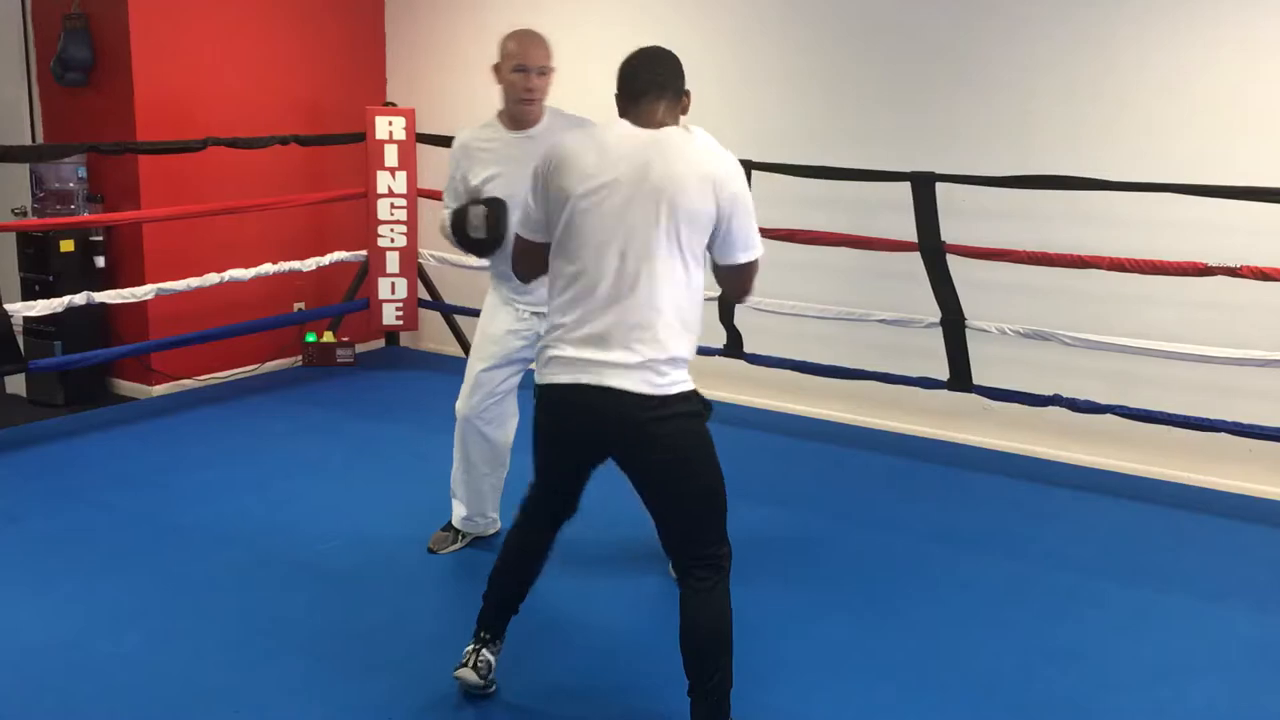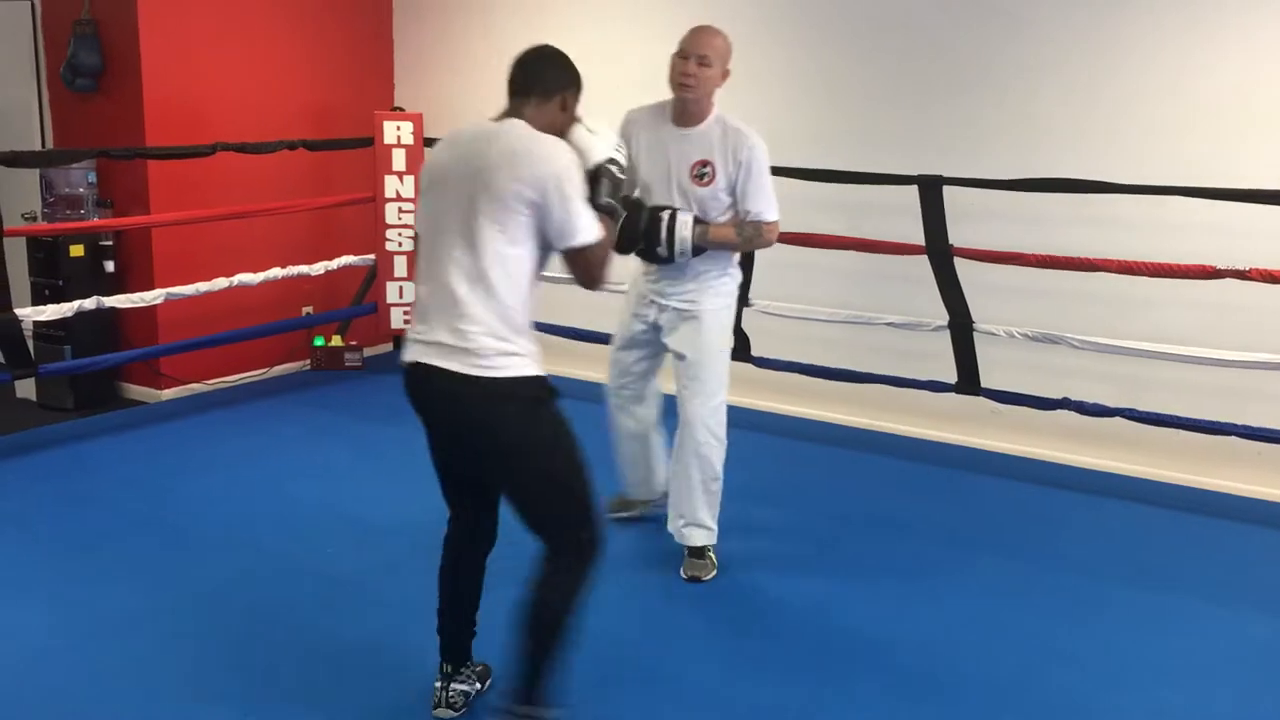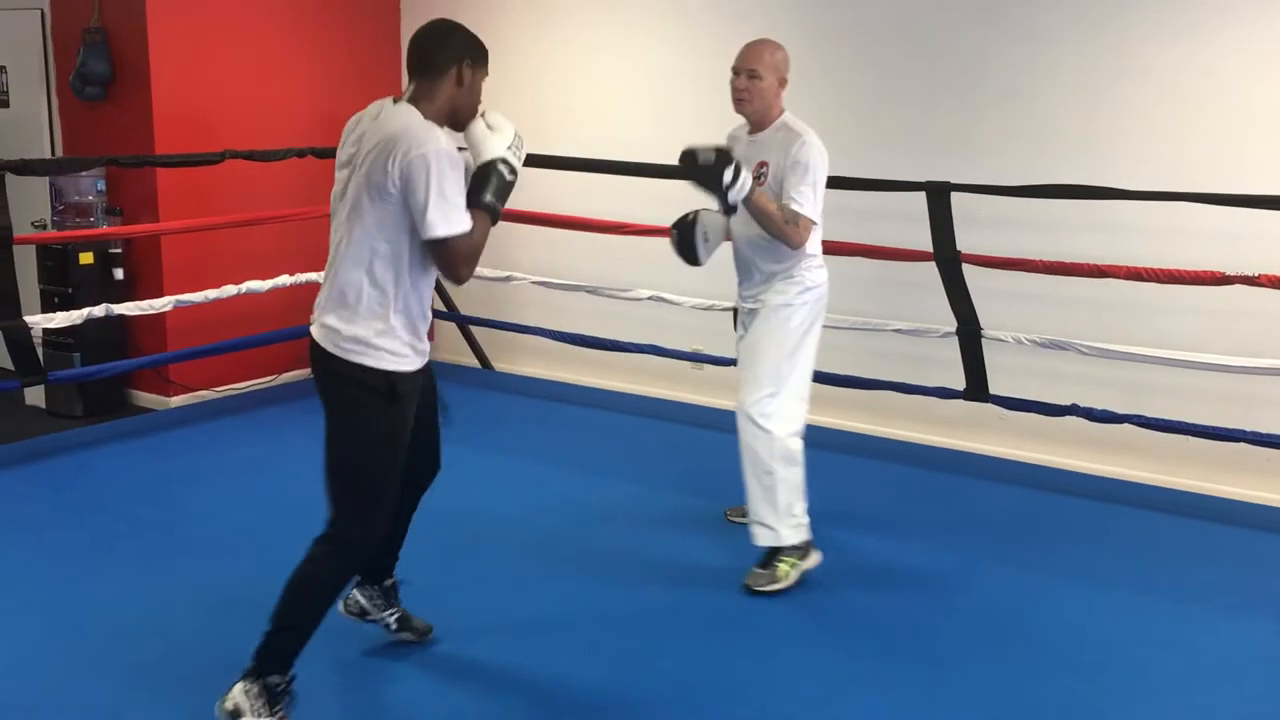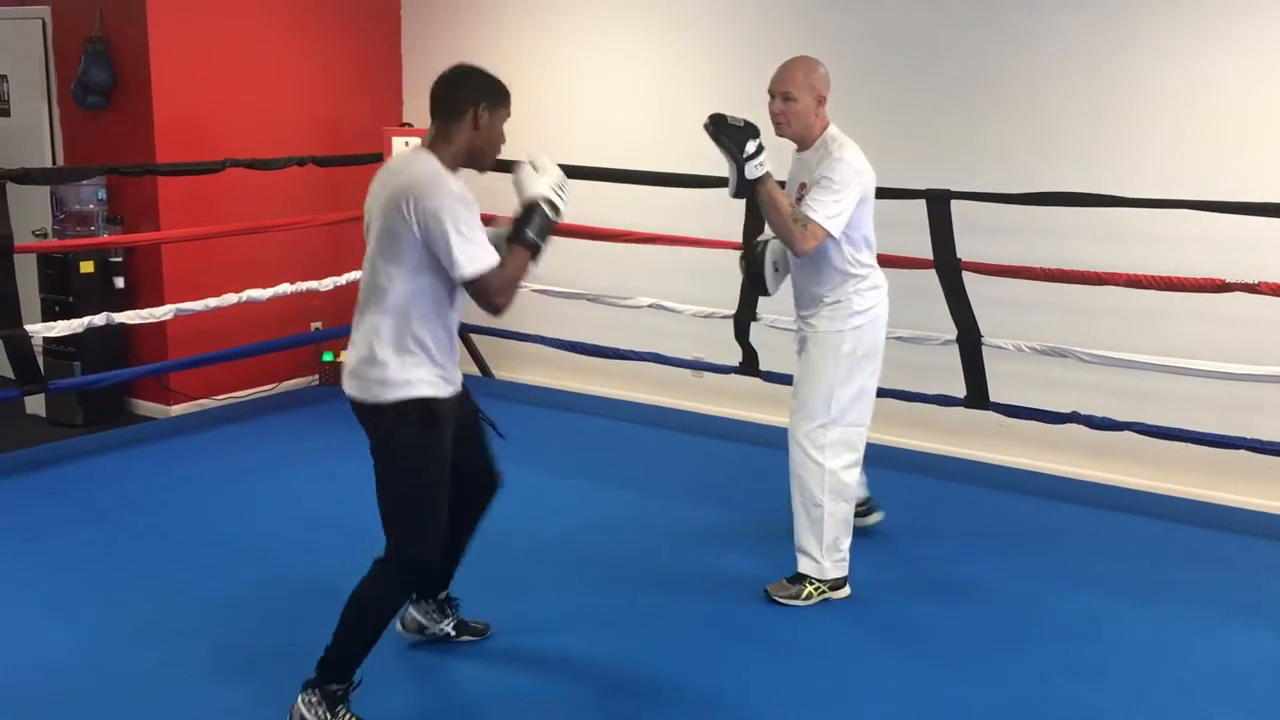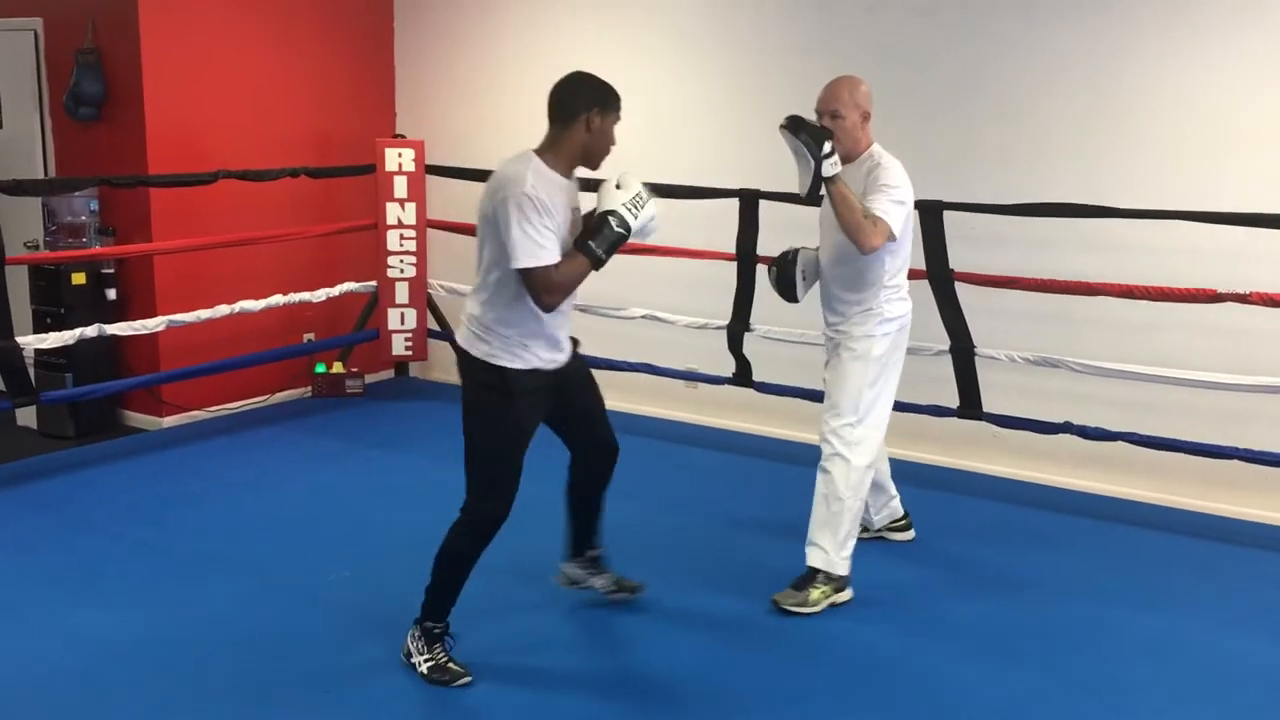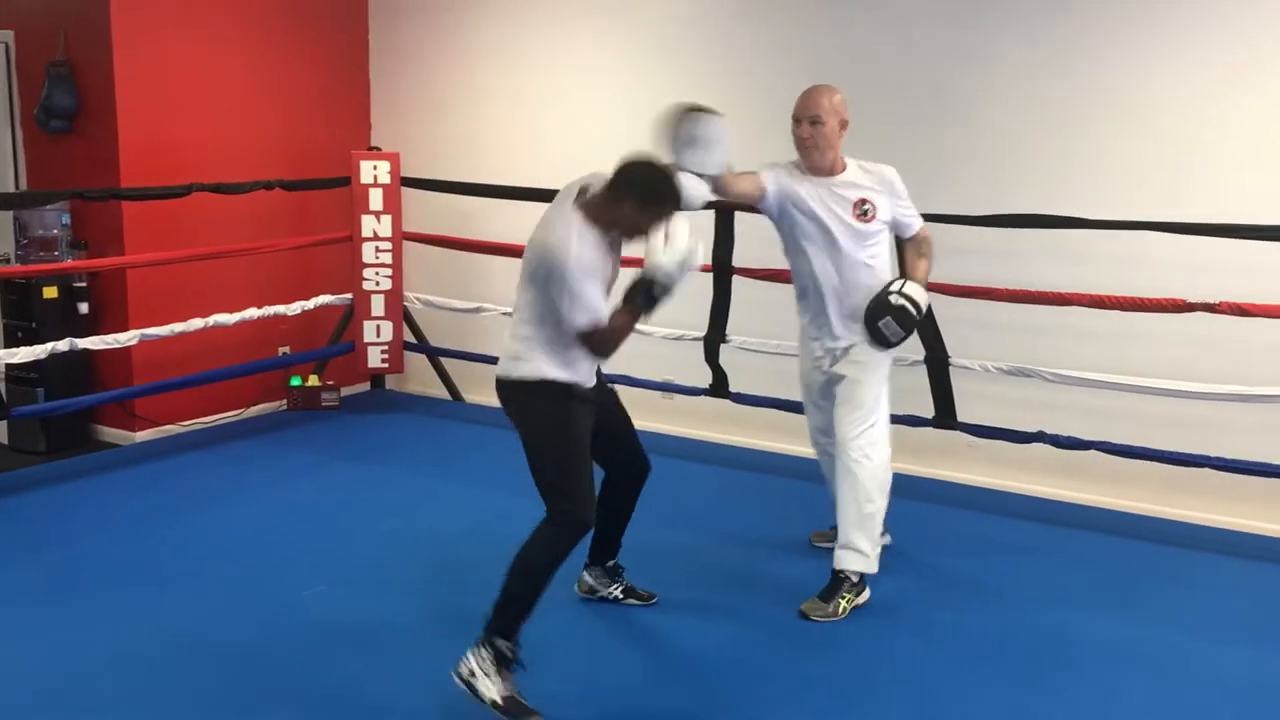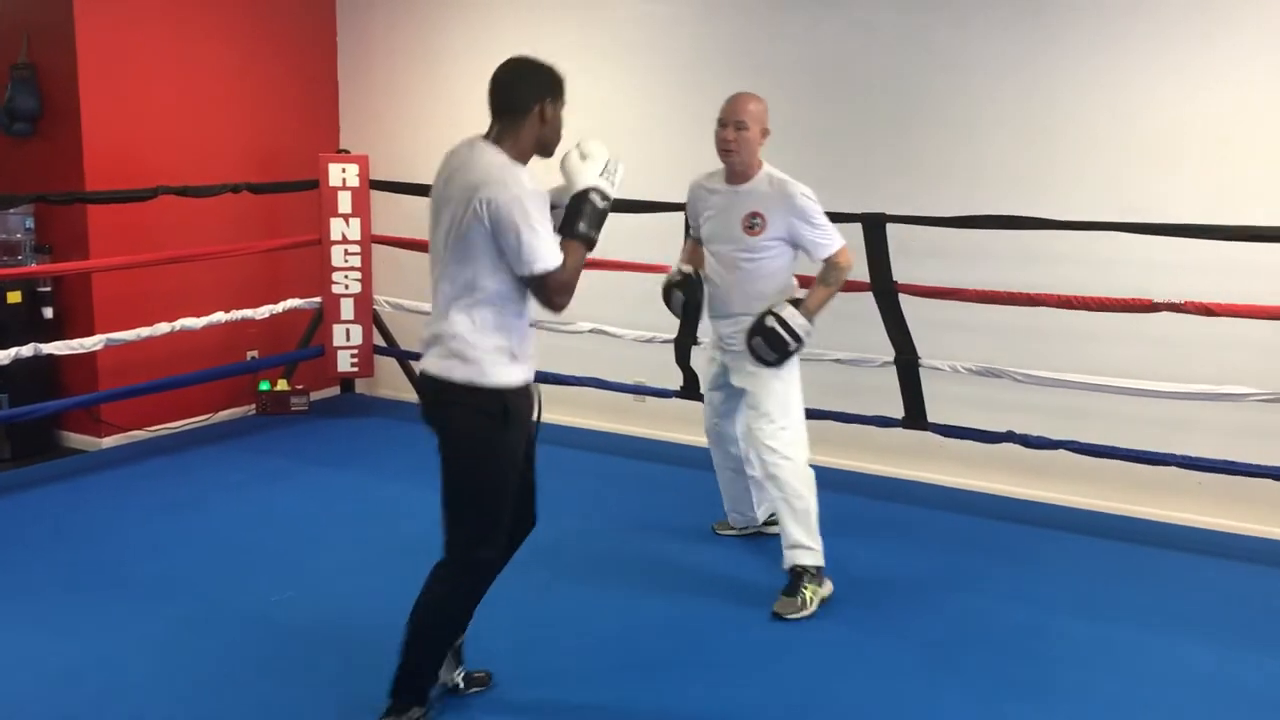
dt=0.5s
person 1, frame 1
left shoulder: (564, 155)
right shoulder: (715, 167)
left elbow: (524, 265)
right elbow: (738, 285)
left hip: (563, 384)
right hip: (654, 397)
left knee: (542, 510)
right knee: (704, 564)
left ankle: (482, 647)
person 1, frame 2
left shoulder: (449, 151)
right shoulder: (550, 159)
right elbow: (592, 271)
right wrist: (602, 187)
left hip: (425, 364)
right hip: (494, 376)
left knee: (472, 522)
right knee: (574, 540)
person 1, frame 3
left shoulder: (369, 121)
right shoulder: (427, 145)
right elbow: (459, 264)
right wrist: (494, 178)
left hip: (388, 349)
right hip: (371, 360)
left knee: (419, 469)
right knee: (351, 530)
left ankle: (374, 589)
person 1, frame 4
left shoulder: (404, 172)
right shoulder: (440, 193)
right elbow: (494, 295)
left wrist: (501, 244)
right wrist: (535, 218)
left hip: (432, 376)
right hip: (402, 391)
left knee: (480, 483)
right knee: (410, 552)
left ankle: (427, 607)
person 1, frame 5
left shoulder: (562, 179)
right shoulder: (526, 188)
right elbow: (547, 290)
left wrist: (614, 224)
right wrist: (607, 233)
left hip: (554, 355)
right hip: (502, 364)
left knee: (599, 450)
right knee: (488, 505)
left ankle: (584, 561)
right ankle: (426, 631)
person 1, frame 6
left shoulder: (587, 193)
right shoulder: (567, 253)
right elbow: (596, 340)
right wrist: (654, 282)
left hip: (575, 377)
right hip: (540, 384)
left knee: (631, 467)
right knee: (570, 515)
left ankle: (602, 575)
right ankle: (489, 655)
person 1, frame 7
left shoulder: (466, 158)
right shoulder: (509, 187)
right elbow: (555, 291)
left wrist: (559, 209)
right wrist: (588, 211)
left hip: (478, 374)
right hip: (478, 385)
left knee: (517, 519)
right knee: (471, 555)
left ankle: (439, 661)
person 2, frame 1
left shoulder: (583, 134)
right shoulder: (472, 145)
right elbow: (455, 222)
right wrist: (462, 229)
right hip: (512, 302)
right knee: (478, 410)
right ankle: (473, 519)
person 2, frame 2
left shoulder: (741, 144)
right shoulder: (638, 123)
left elbow: (766, 231)
right elbow: (621, 190)
left wrist: (693, 233)
left hip: (705, 296)
right hip: (650, 285)
left knee: (699, 414)
right knee: (625, 391)
left ankle: (697, 537)
right ankle: (647, 489)
person 2, frame 3
left shoulder: (800, 144)
right shoulder: (736, 140)
left elbow: (797, 233)
left wrist: (740, 187)
right wrist: (705, 223)
left hip: (791, 293)
right hip: (755, 292)
left knee: (762, 407)
right knee: (767, 403)
left ankle: (790, 542)
right ankle: (779, 505)
person 2, frame 4
left shoulder: (841, 162)
right shoulder: (805, 154)
left elbow: (804, 239)
left wrist: (754, 173)
right wrist: (776, 254)
left hip: (847, 314)
right hip: (827, 310)
left knee: (817, 433)
right knee: (836, 417)
left ankle: (824, 571)
right ankle: (854, 502)
person 2, frame 5
left shoulder: (886, 174)
right shoulder: (842, 170)
left elbow: (869, 240)
left wrist: (828, 174)
right wrist: (811, 262)
left hip: (874, 323)
right hip: (845, 321)
left knee: (844, 436)
right knee: (860, 427)
left ankle: (829, 571)
right ankle: (887, 514)
person 2, frame 6
left shoulder: (882, 181)
right shoulder: (783, 181)
left elbow: (919, 237)
right elbow: (739, 186)
left wrist: (913, 287)
right wrist: (703, 168)
left hip: (870, 337)
right hip: (818, 338)
left knee: (861, 447)
right knee: (830, 440)
left ankle: (853, 573)
right ankle: (867, 527)
person 2, frame 7
left shoulder: (788, 195)
right shoulder: (702, 189)
left elbow: (840, 262)
left wrist: (802, 314)
right wrist: (683, 273)
left hip: (768, 342)
right hip: (722, 337)
left knee: (778, 445)
right knee: (721, 430)
left ankle: (808, 569)
right ankle: (754, 513)
